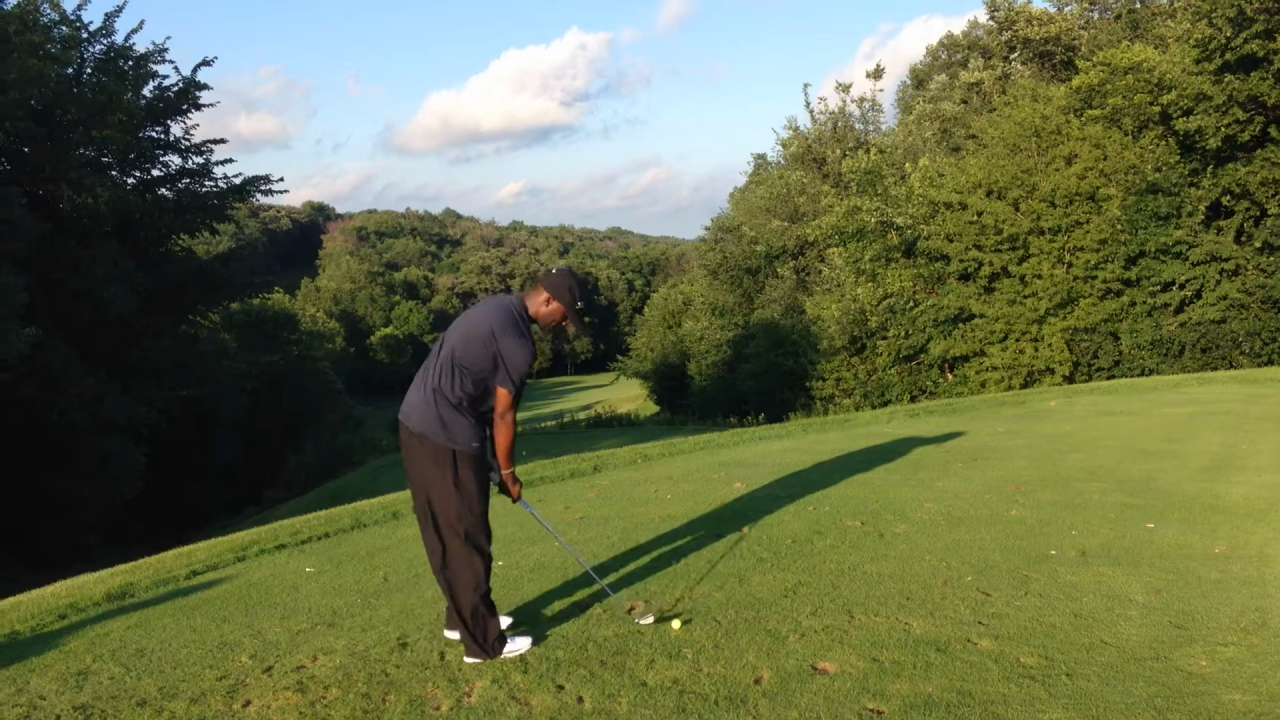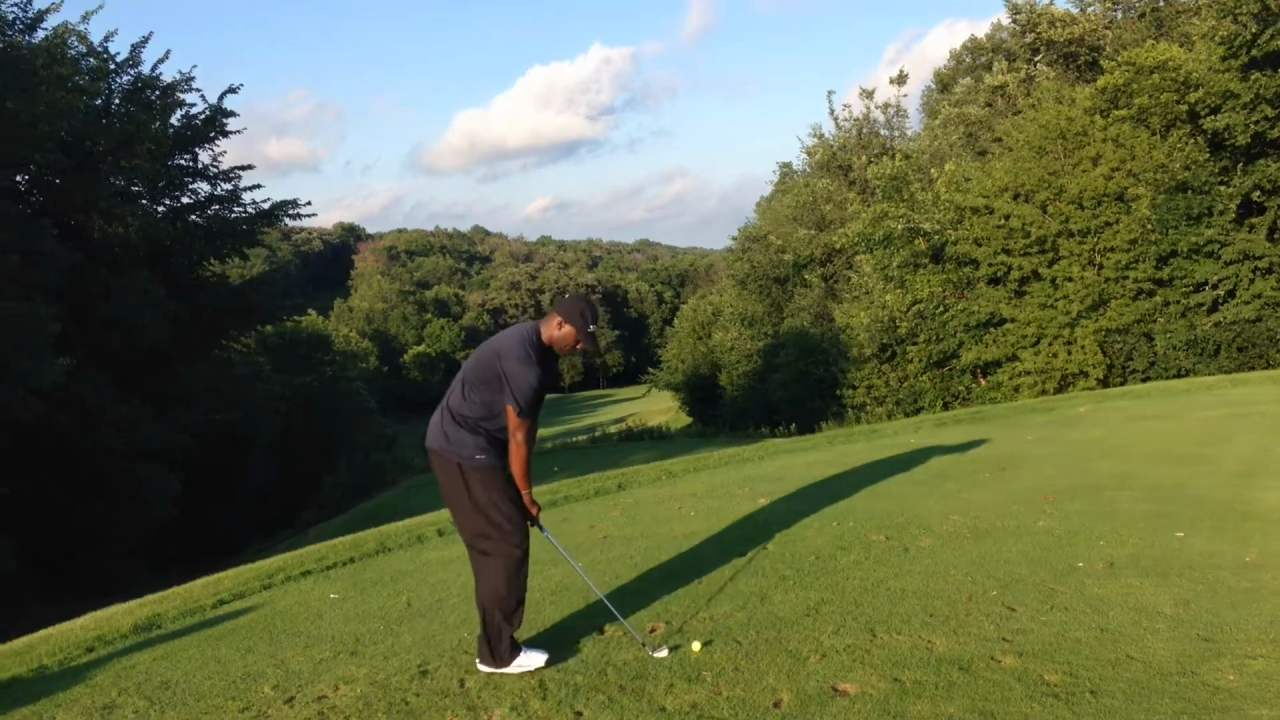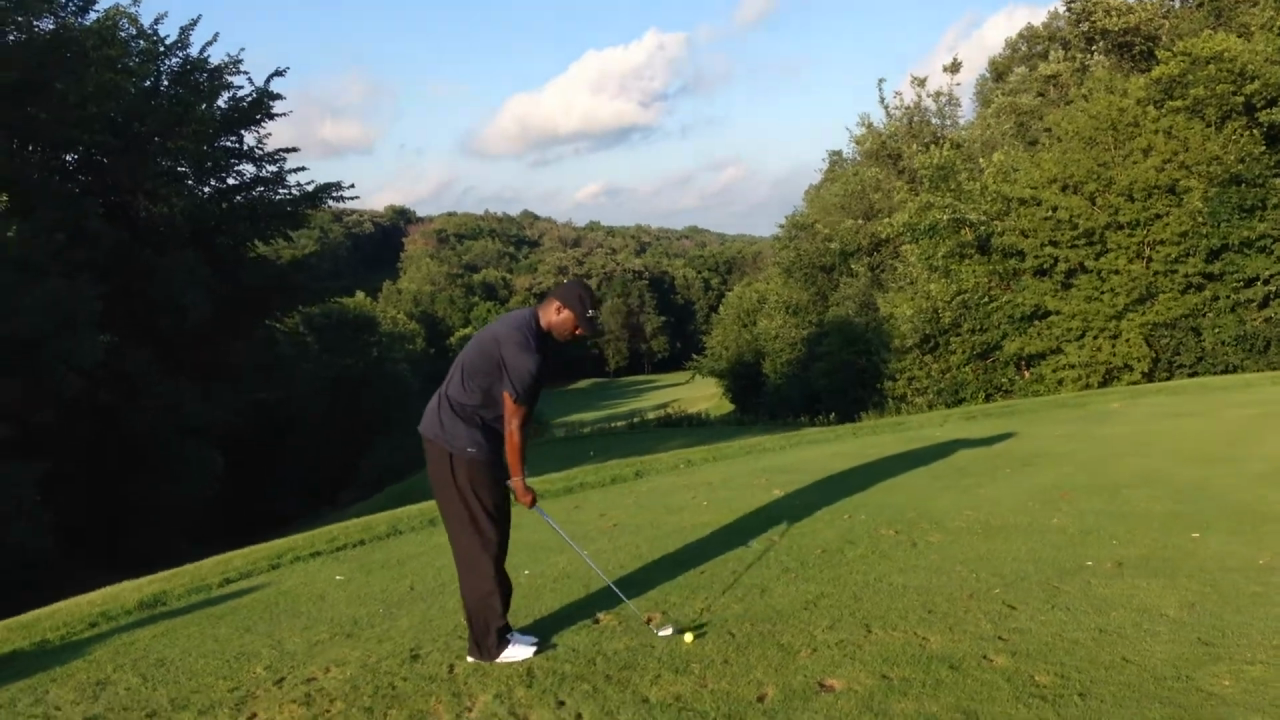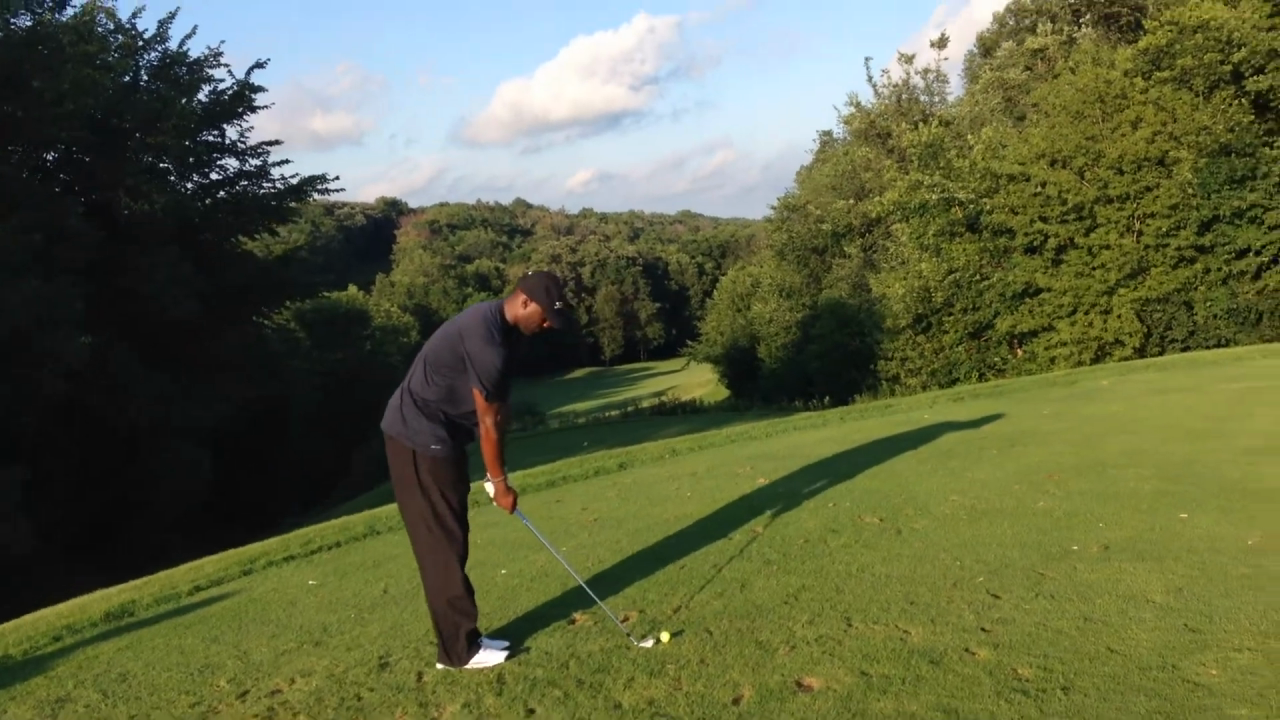
dt=0.5s
person 1, frame 1
left shoulder: (498, 306)
right shoulder: (517, 341)
right elbow: (503, 415)
left wrist: (494, 459)
right wrist: (508, 473)
left hip: (417, 422)
right hip: (446, 437)
left knee: (447, 534)
right knee: (466, 541)
left ankle: (462, 618)
right ankle: (484, 642)
person 1, frame 2
left shoulder: (536, 346)
right shoulder: (524, 360)
left elbow: (527, 426)
right elbow: (518, 436)
left wrist: (520, 490)
right wrist: (525, 495)
left hip: (475, 448)
right hip: (462, 451)
left knee: (496, 545)
right knee: (508, 541)
left ankle: (497, 641)
right ankle: (498, 650)
person 1, frame 3
left shoulder: (525, 327)
right shoulder: (523, 347)
left elbow: (515, 417)
right elbow: (513, 423)
left wrist: (513, 474)
right wrist: (519, 481)
left hip: (470, 437)
right hip: (457, 441)
left knee: (492, 536)
right knee: (479, 542)
left ankle: (494, 628)
right ankle: (488, 643)
person 1, frame 4
left shoulder: (493, 321)
right shoulder: (487, 339)
left elbow: (498, 409)
right elbow: (488, 420)
left wrist: (498, 472)
right wrist: (499, 482)
left hip: (437, 435)
right hip: (419, 439)
left knee: (450, 540)
right knee: (442, 544)
left ankle: (464, 636)
right ankle: (458, 649)
